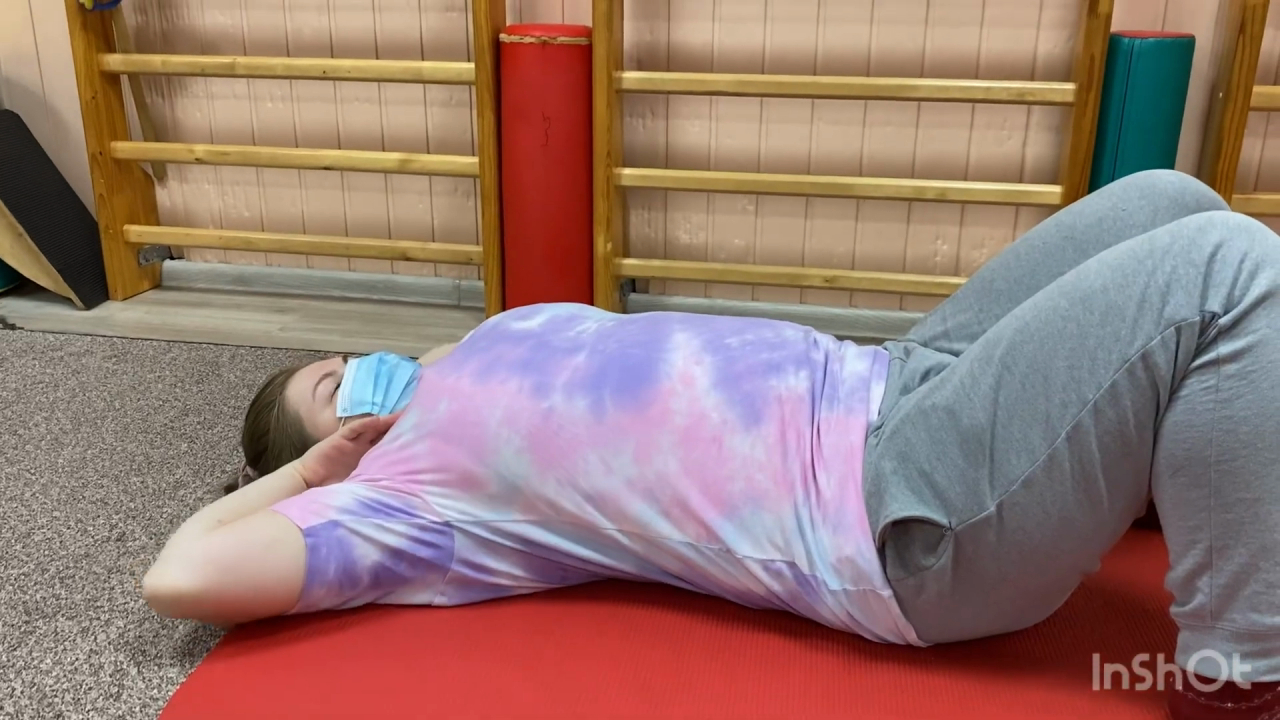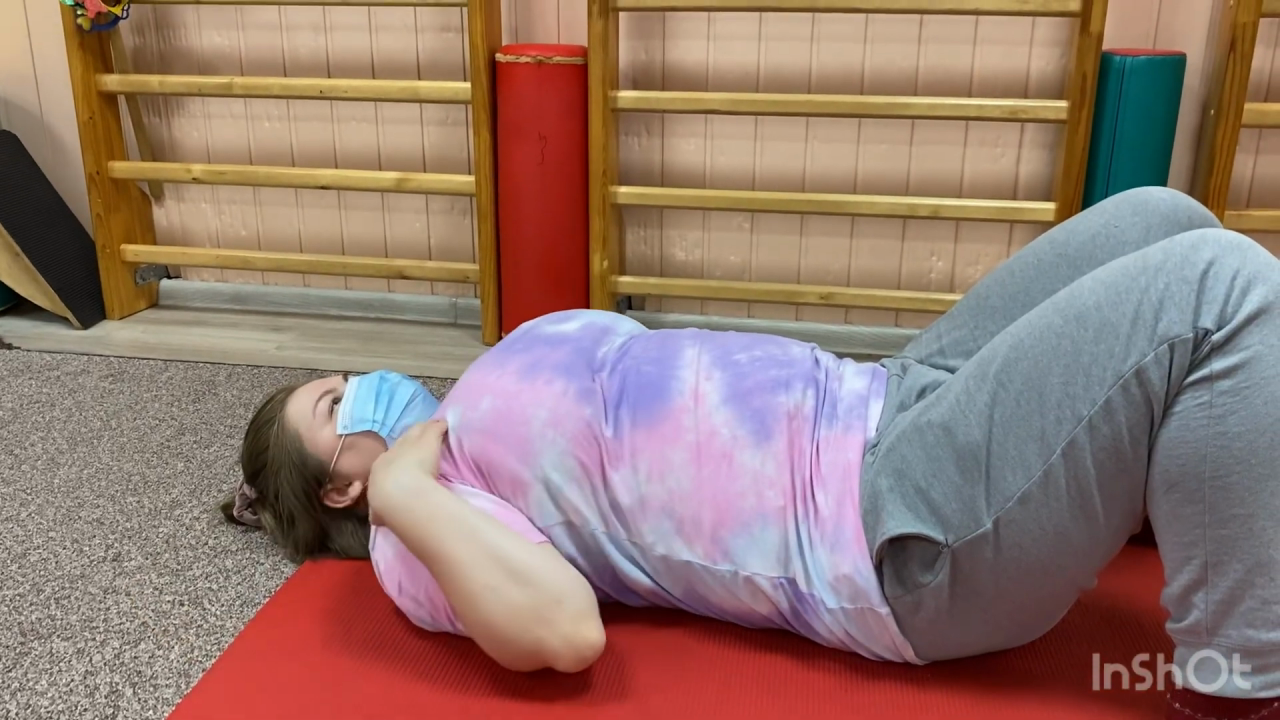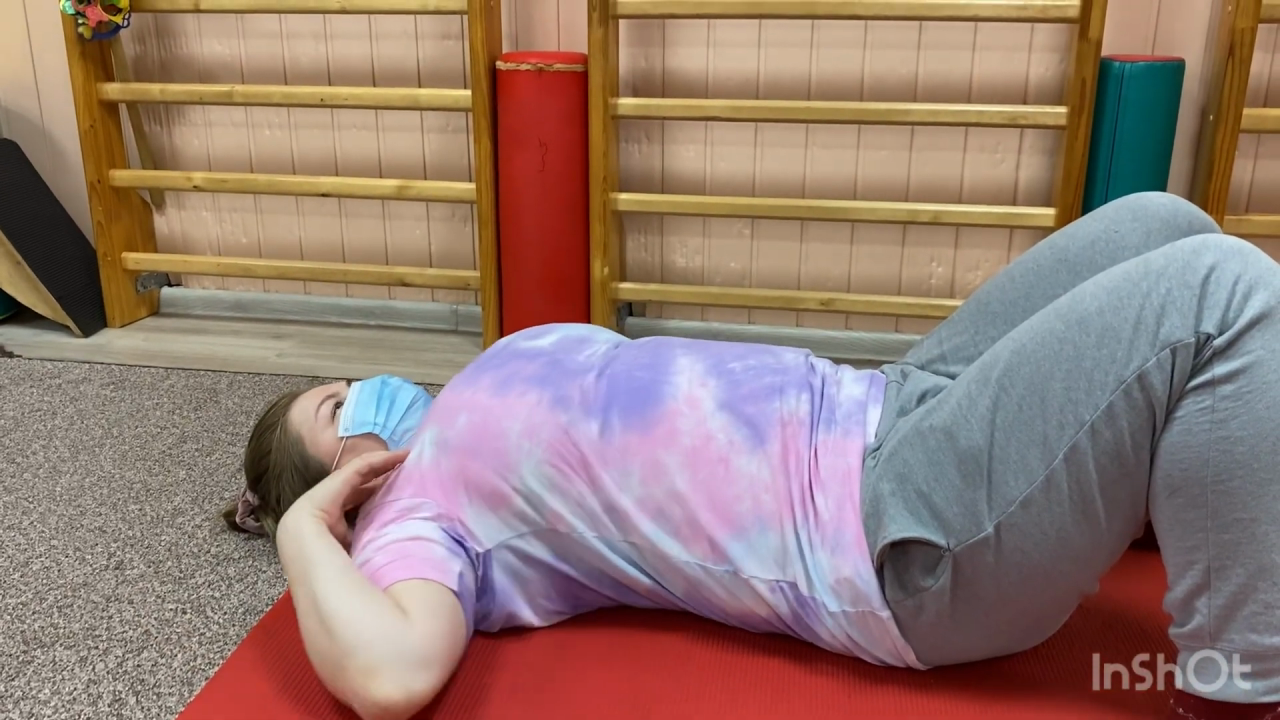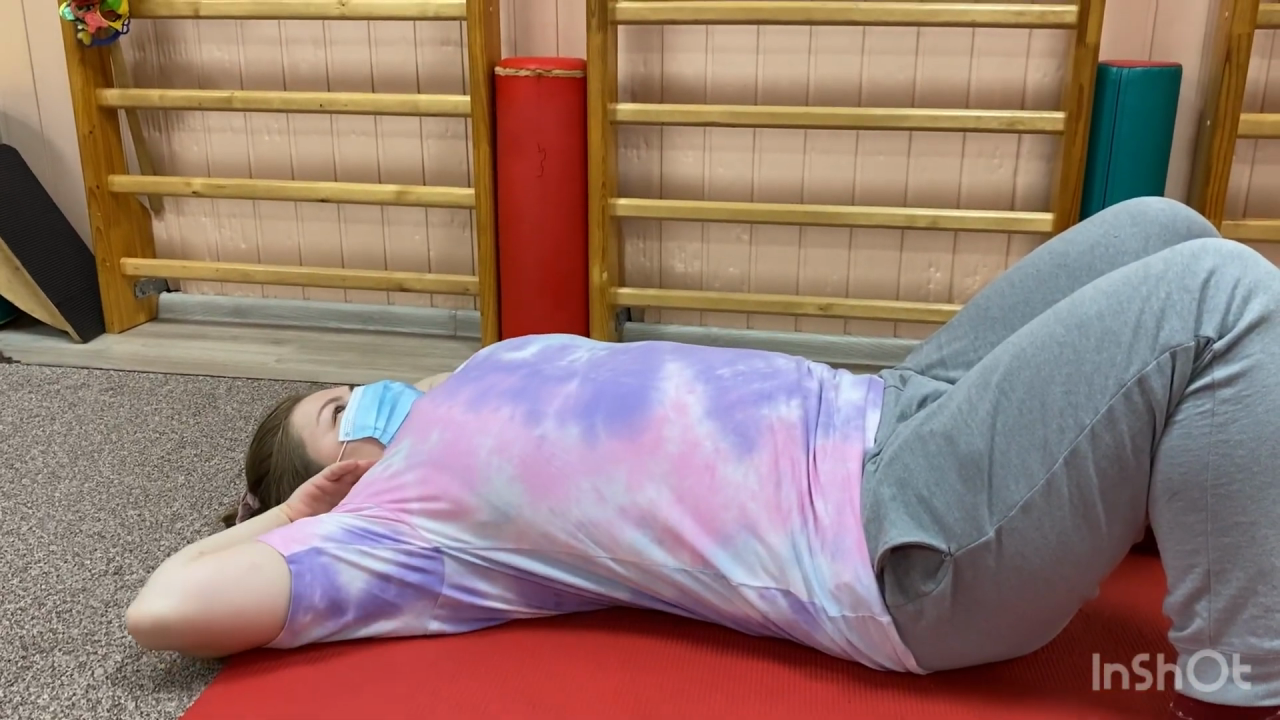
dt=1s
person 1, frame 1
left shoulder: (465, 394)
right shoulder: (409, 490)
right elbow: (180, 580)
right wrist: (300, 472)
left hip: (890, 390)
right hip: (911, 518)
left knee: (1166, 202)
person 1, frame 2
left shoulder: (477, 419)
right shoulder: (424, 521)
right elbow: (567, 630)
right wrist: (400, 492)
left hip: (886, 408)
right hip: (912, 535)
left knee: (1159, 221)
person 1, frame 3
left shoulder: (470, 427)
right shoulder: (413, 515)
right wrist: (303, 526)
left hip: (888, 413)
right hip: (911, 540)
left knee: (1160, 223)
person 1, frame 4
left shoulder: (480, 391)
right shoulder: (400, 515)
right elbow: (162, 608)
right wrist: (286, 512)
left hip: (886, 417)
right hip: (912, 545)
left knee: (1159, 233)
